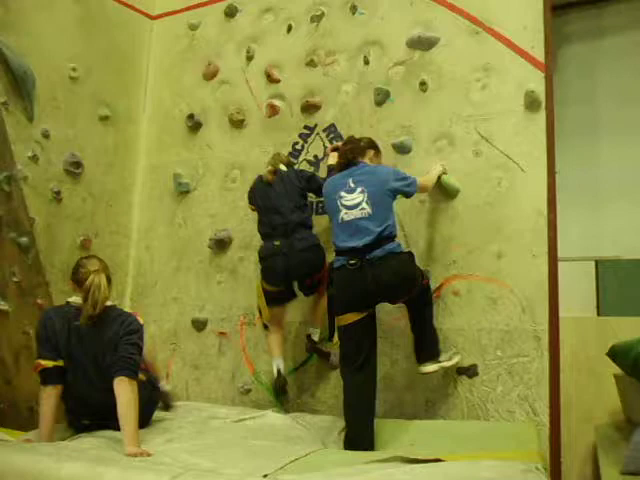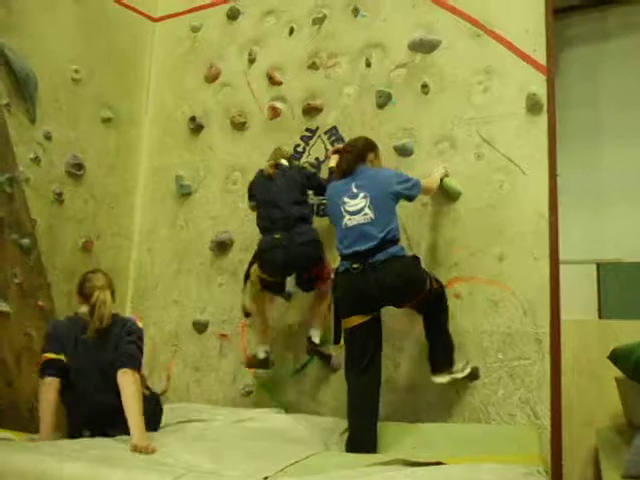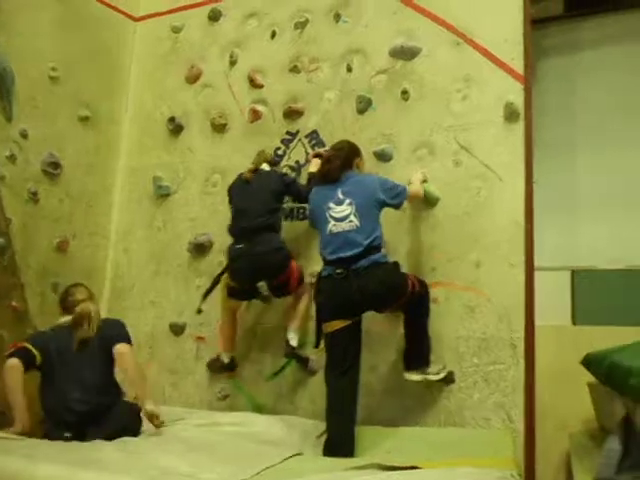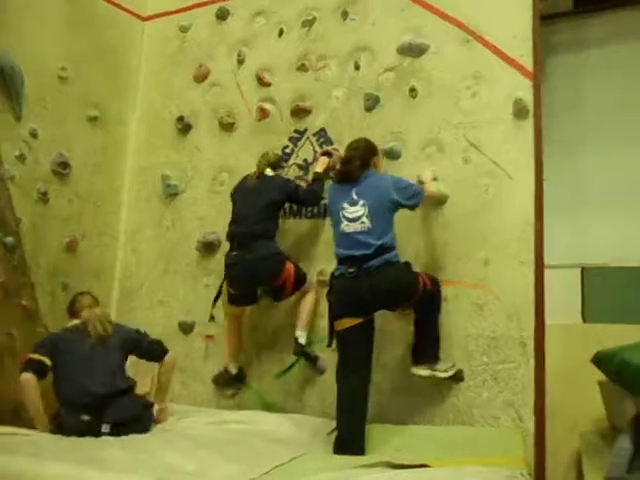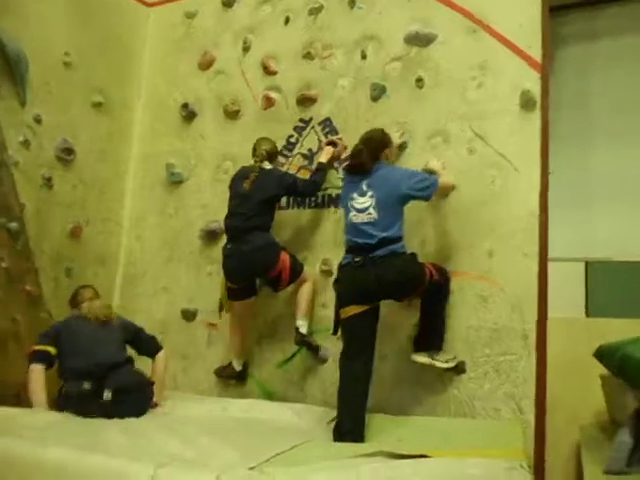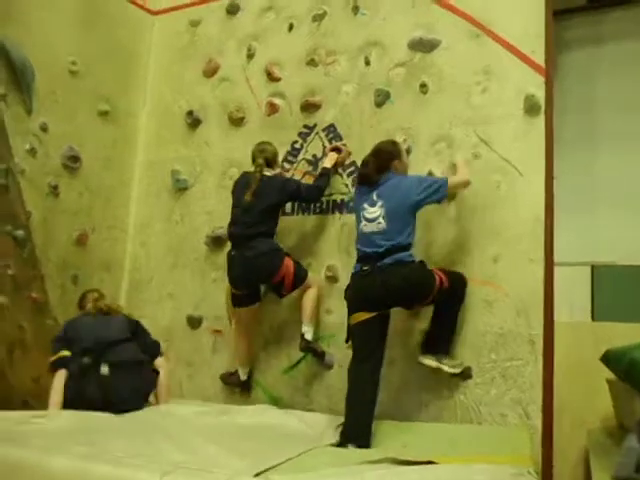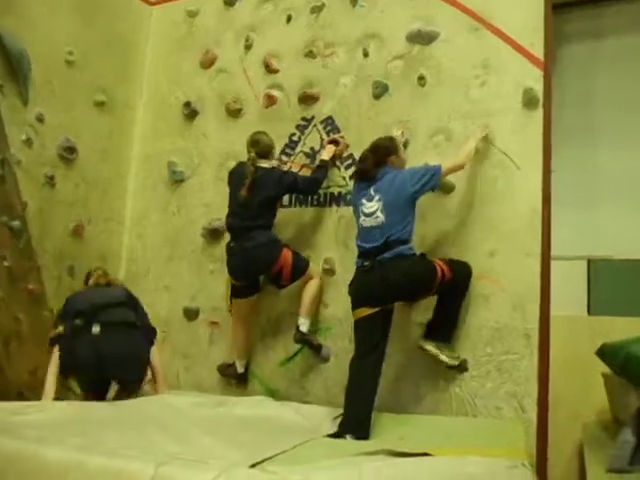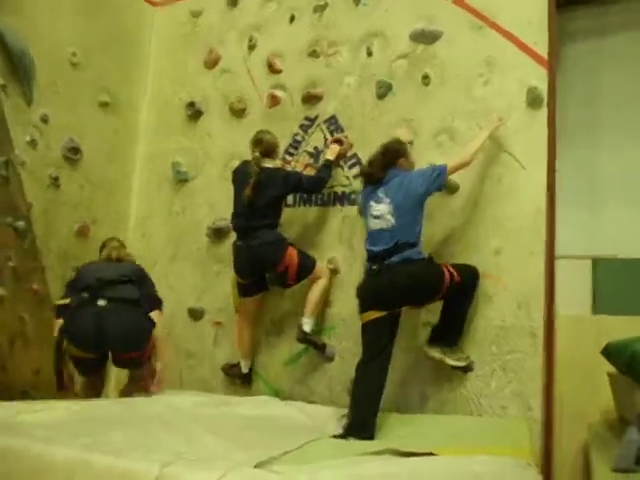
dt=0.2s
person 1, frame 1
left shoulder: (330, 185)
right shoulder: (383, 174)
right elbow: (425, 185)
right wrist: (437, 170)
left hip: (346, 278)
right hip: (388, 268)
left knee: (356, 366)
right knee: (420, 287)
left ankle: (358, 444)
right ankle: (430, 355)
person 1, frame 2
left shoulder: (333, 190)
right shoulder: (386, 177)
right elbow: (429, 187)
right wrist: (438, 173)
left hip: (351, 283)
right hip: (392, 272)
left knee: (360, 369)
right knee: (433, 292)
left ankle: (360, 447)
right ankle: (442, 364)
person 1, frame 3
left shoulder: (317, 194)
right shoulder: (371, 183)
right elbow: (416, 194)
right wrist: (418, 179)
left hip: (333, 288)
right hip: (374, 278)
left knee: (340, 372)
right knee: (418, 291)
left ankle: (337, 451)
right ankle: (417, 363)
person 1, frame 4
left shoulder: (335, 190)
right shoulder: (387, 184)
right elbow: (436, 195)
right wrist: (428, 179)
left hip: (346, 287)
right hip: (386, 279)
left knee: (352, 370)
right knee: (430, 287)
left ankle: (347, 447)
right ankle: (426, 359)
person 1, frame 5
left shoulder: (351, 178)
right shoulder: (398, 177)
right elbow: (448, 187)
left wrist: (386, 146)
right wrist: (436, 172)
left hip: (353, 277)
right hip: (391, 269)
left knee: (355, 357)
right knee: (439, 278)
left ankle: (347, 435)
right ankle: (428, 347)
person 1, frame 6
left shoulder: (363, 189)
right shoulder: (408, 185)
right elbow: (463, 181)
left wrist: (393, 151)
right wrist: (460, 165)
left hip: (363, 284)
right hip: (400, 278)
left knee: (363, 363)
right knee: (455, 282)
left ankle: (353, 439)
right ankle: (435, 350)
person 1, frame 7
left shoulder: (361, 185)
right shoulder: (405, 179)
right elbow: (460, 163)
left wrist: (392, 144)
right wrist: (478, 135)
left hip: (365, 280)
right hip: (401, 272)
left knee: (365, 356)
right knee: (460, 272)
left ankle: (351, 430)
right ankle: (437, 338)
person 1, frame 8
left shoulder: (370, 188)
right shoulder: (414, 180)
right elbow: (465, 160)
left wrist: (393, 146)
right wrist: (490, 129)
left hip: (374, 284)
right hip: (410, 275)
left knee: (372, 360)
right knee: (468, 275)
left ankle: (356, 432)
right ankle: (443, 343)
person 2, frame 1
left shoulder: (257, 185)
right shoulder: (298, 176)
left hip: (273, 254)
right hip: (305, 248)
left knee: (275, 322)
right knee: (323, 286)
left ankle: (279, 372)
right ankle: (313, 340)
person 2, frame 2
left shoulder: (257, 180)
right shoulder: (299, 172)
left elbow: (255, 205)
right elbow: (327, 189)
right wrist: (332, 166)
left hip: (273, 247)
right hip: (305, 242)
left knee: (258, 301)
right knee: (325, 287)
left ankle: (263, 353)
right ankle: (314, 340)
person 2, frame 3
left shoulder: (237, 182)
right shoulder: (279, 178)
right elbow: (307, 196)
right wrist: (313, 171)
left hip: (240, 254)
right hip: (271, 251)
left knee: (229, 309)
right knee: (303, 291)
left ankle: (225, 360)
right ankle: (292, 343)
person 2, frame 4
left shoulder: (242, 185)
right shoulder: (281, 184)
right elbow: (312, 197)
right wrist: (319, 170)
left hip: (236, 260)
right hip: (265, 257)
left knee: (234, 318)
right knee: (309, 289)
left ankle: (233, 372)
right ankle: (301, 342)
person 2, frame 5
left shoulder: (239, 176)
right shoulder: (277, 178)
right elbow: (311, 187)
right wrist: (324, 159)
left hip: (233, 253)
right hip: (261, 249)
left knee: (237, 316)
right knee: (306, 279)
left ankle: (237, 367)
right ankle: (302, 331)
person 2, frame 6
left shoulder: (241, 182)
right shoulder: (280, 184)
right elbow: (314, 192)
right wrist: (328, 165)
left hip: (237, 260)
right hip: (265, 256)
left knee: (242, 324)
right knee: (311, 285)
left ankle: (242, 376)
right ankle: (307, 338)
person 2, frame 7
left shoulder: (237, 172)
right shoulder: (277, 177)
right elbow: (311, 184)
right wrist: (326, 157)
left hip: (236, 252)
right hip: (264, 247)
left knee: (240, 316)
right knee: (313, 275)
left ankle: (239, 369)
right ankle: (303, 330)
person 2, frame 8
left shoulder: (241, 171)
right shoulder: (282, 177)
right elbow: (316, 183)
right wrist: (330, 157)
left hip: (243, 251)
right hip: (270, 246)
left knee: (245, 315)
right knee: (323, 274)
left ankle: (244, 369)
right ankle: (306, 329)
person 3, frame 1
left shoulder: (52, 320)
right shoulder: (126, 323)
left elbow: (51, 384)
right elbow: (125, 380)
left wrist: (43, 441)
right wrist: (131, 444)
left hip: (82, 424)
right hip: (130, 418)
right ankle: (163, 397)
person 3, frame 2
left shoulder: (60, 330)
right shoulder: (128, 328)
left elbow: (50, 380)
right elbow: (127, 375)
left wrist: (45, 439)
right wrist: (139, 434)
left hip: (82, 434)
right hip: (127, 429)
person 3, frame 3
left shoulder: (43, 339)
right shoulder: (111, 328)
left elbow: (12, 364)
right elbow: (123, 351)
left wrist: (21, 421)
right wrist: (145, 402)
left hip: (61, 437)
right hip: (113, 431)
person 3, frame 4
left shoulder: (55, 341)
right shoulder: (121, 332)
left elbow: (27, 377)
right elbow: (168, 358)
left wrist: (42, 425)
right wrist: (160, 403)
left hip: (75, 429)
right hip: (125, 424)
person 3, frame 5
left shoulder: (58, 329)
right shoulder: (121, 324)
left elbow: (36, 368)
right elbow: (159, 353)
right wrist: (157, 396)
left hip: (79, 404)
right hip: (126, 403)
person 3, frame 6
left shoulder: (70, 327)
right shoulder: (127, 321)
left elbow: (61, 372)
right elbow: (159, 360)
right wrist: (163, 405)
left hip: (87, 384)
right hip: (131, 377)
person 3, frame 7
left shoulder: (72, 300)
right shoulder: (126, 295)
left elbow: (58, 348)
right elbow: (150, 342)
right wrist: (161, 389)
right hip: (124, 340)
left knee: (93, 399)
person 3, frame 8
left shoulder: (84, 271)
right shoulder: (137, 270)
left elbow: (62, 316)
right elbow: (154, 311)
right wrist: (157, 359)
left hip: (83, 320)
right hip: (127, 318)
left knee: (91, 390)
right knee: (141, 380)
